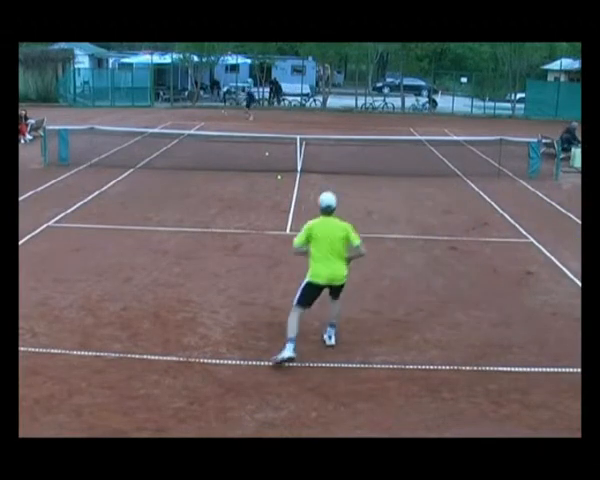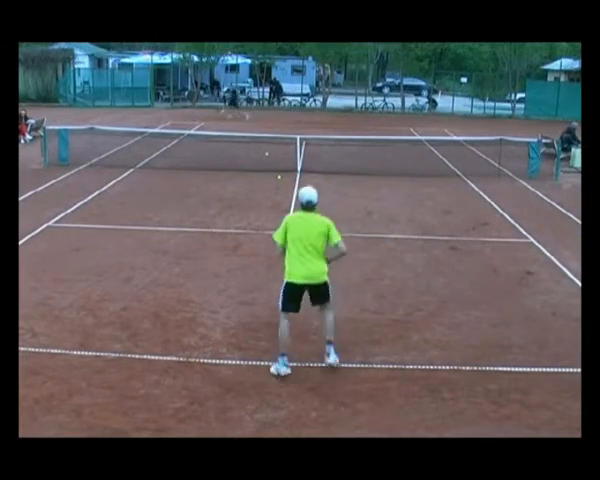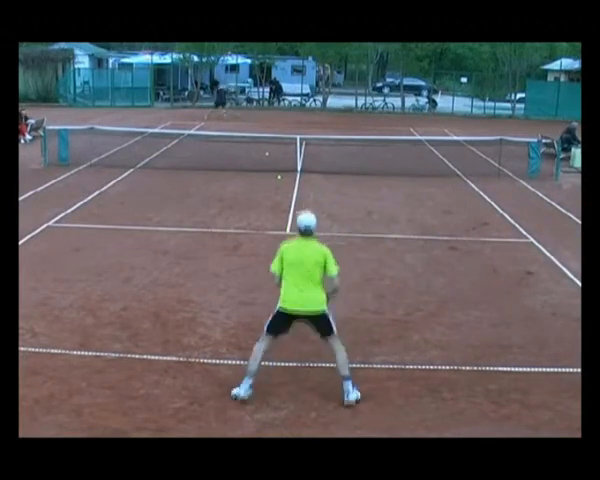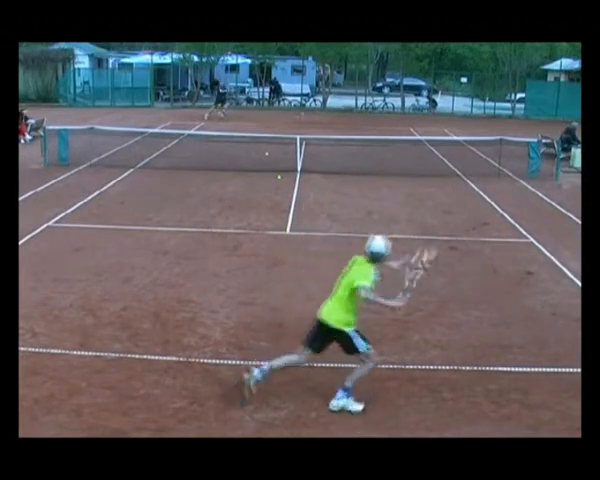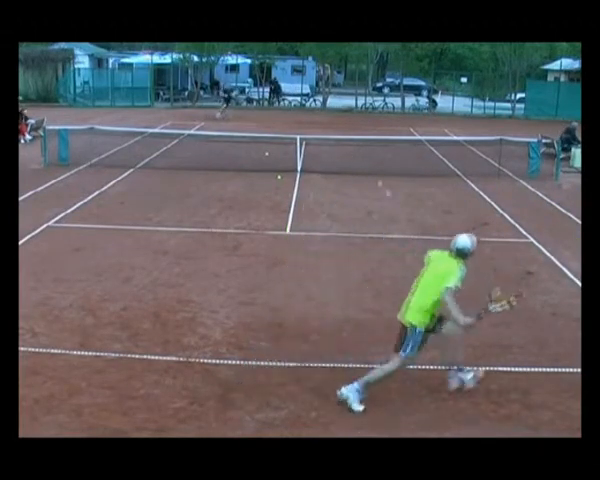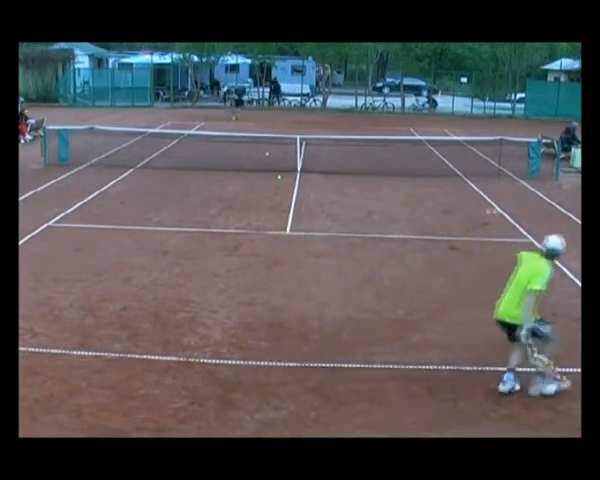
dt=0.3s
person 1, frame 1
left shoulder: (311, 225)
right shoulder: (345, 227)
left elbow: (296, 249)
right elbow: (361, 251)
left hip: (316, 276)
right hip: (338, 276)
left knee: (295, 311)
right knee: (336, 299)
left ankle: (289, 349)
right ankle: (330, 334)
person 1, frame 2
left shoulder: (289, 220)
right shoulder: (326, 223)
left elbow: (280, 249)
right elbow: (342, 249)
right wrist: (327, 259)
left hip: (294, 276)
right hip: (318, 275)
left knee: (284, 317)
right knee: (327, 309)
left ankle: (283, 362)
right ankle: (330, 352)
person 1, frame 3
left shoulder: (285, 248)
right shoulder: (324, 251)
left elbow: (277, 280)
right elbow: (335, 284)
right wrist: (324, 295)
left hip: (288, 305)
right hip: (316, 306)
left knee: (264, 341)
right knee: (335, 343)
left ankle: (246, 386)
right ankle: (349, 390)
person 1, frame 4
left shoulder: (358, 260)
right shoulder: (370, 272)
right elbow: (363, 294)
left wrist: (395, 264)
right wrist: (390, 303)
left hip: (326, 316)
right hip: (341, 323)
left knee: (301, 357)
right knee: (370, 360)
left ankle: (257, 374)
right ankle: (342, 397)
person 1, frame 5
left shoulder: (438, 256)
right shoulder: (458, 269)
left elbow: (427, 257)
right elbow: (446, 294)
right wrist: (460, 318)
left hip: (412, 313)
right hip: (417, 320)
left knee: (455, 331)
right knee: (397, 362)
left ankle: (457, 375)
right ankle: (353, 390)
person 1, frame 6
left shoulder: (527, 256)
right shoulder: (545, 270)
right elbow: (530, 296)
right wrist: (524, 325)
left hip: (501, 313)
right hip: (518, 318)
left knee: (518, 344)
right knee: (550, 337)
left ankle: (508, 381)
right ankle: (541, 382)
